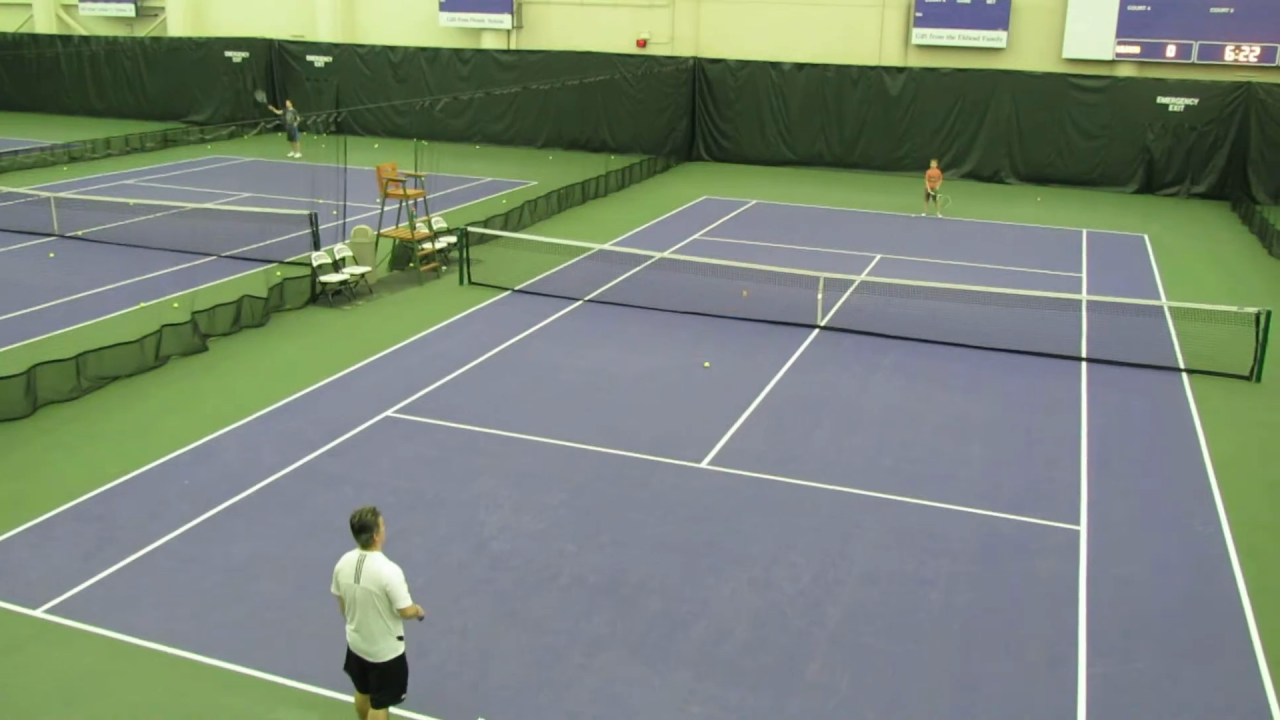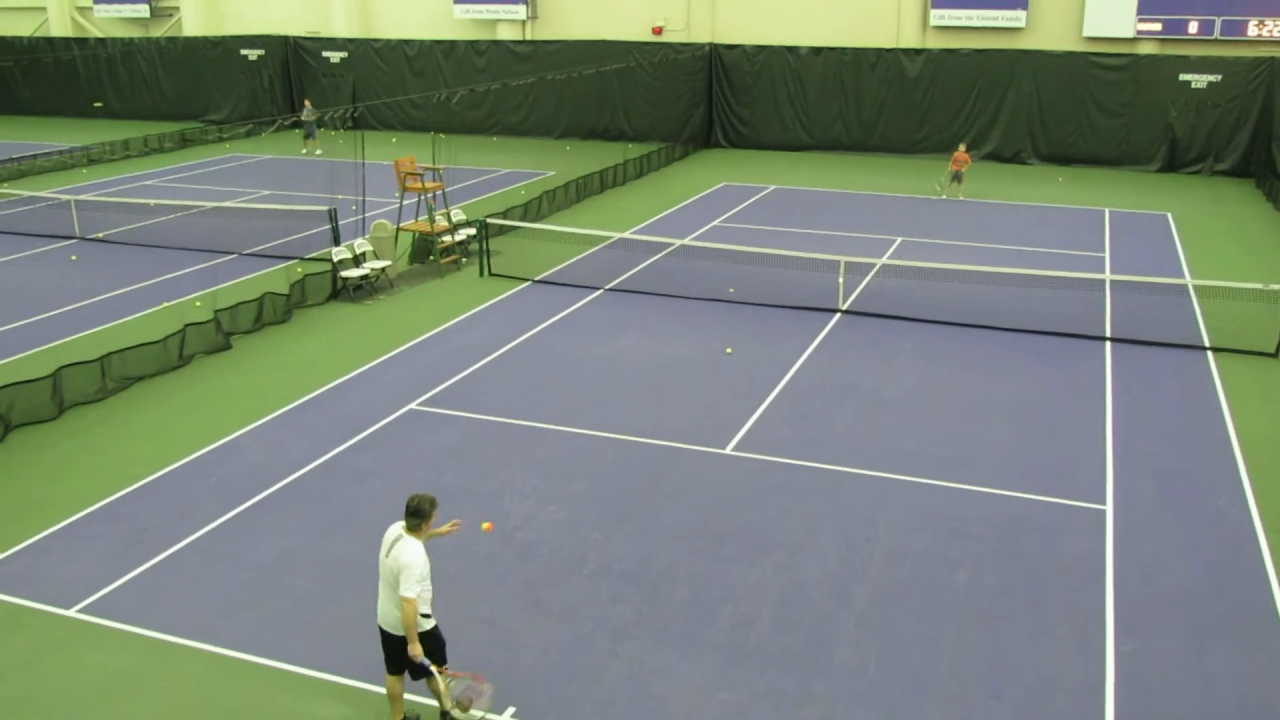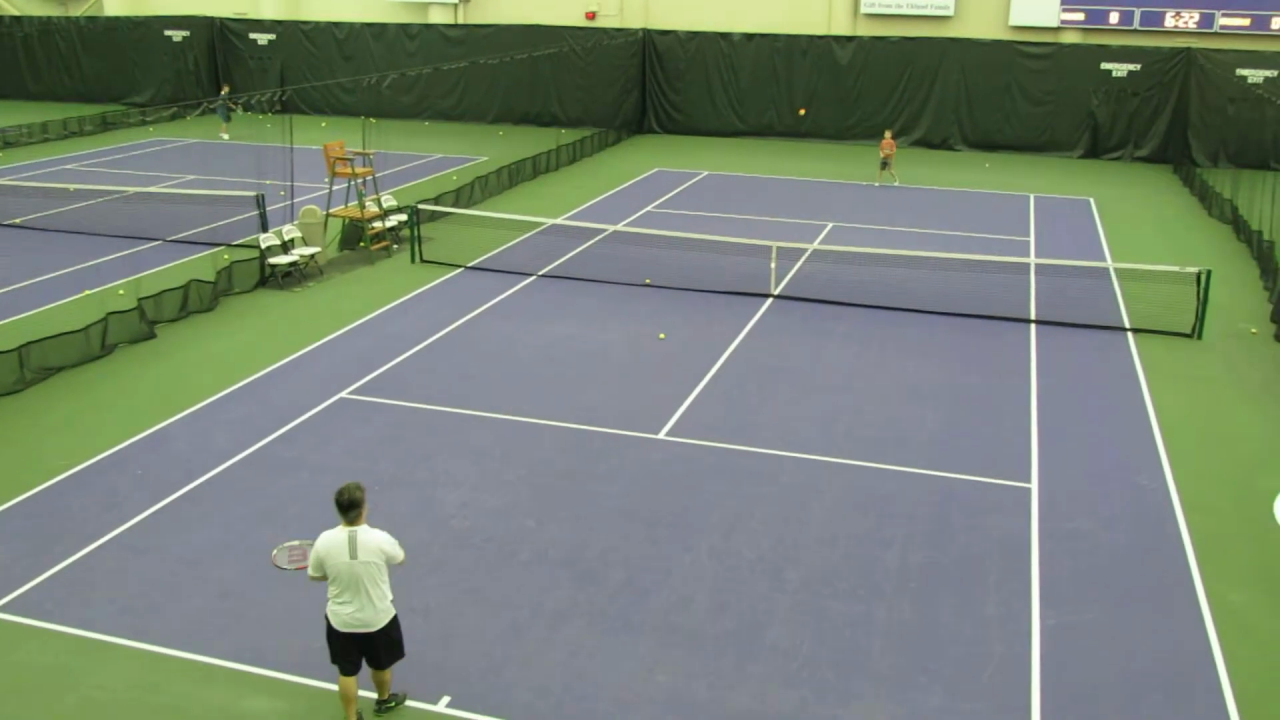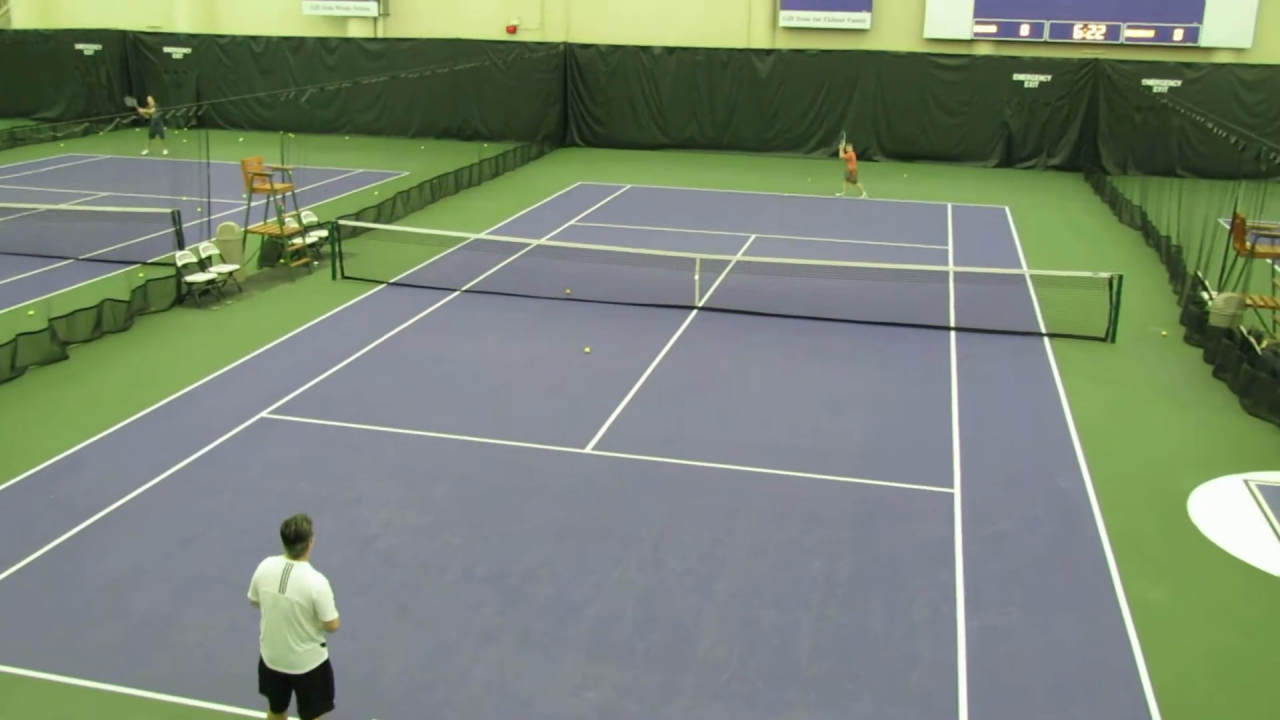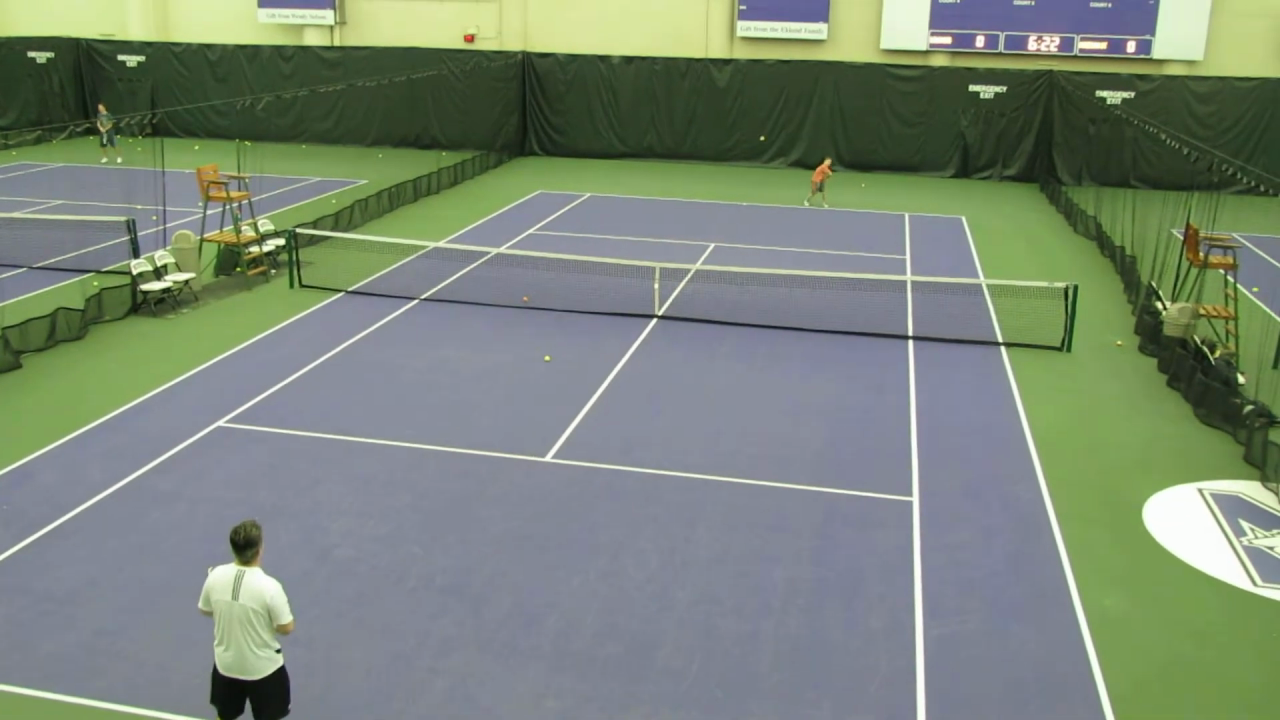
dt=1s
person 1, frame 1
left shoulder: (344, 562)
right shoulder: (388, 571)
left elbow: (342, 604)
right elbow: (406, 611)
right wrist: (419, 611)
left hip: (356, 643)
right hip: (386, 650)
left knee: (363, 692)
person 1, frame 2
left shoulder: (395, 530)
right shoulder: (414, 558)
right elbow: (407, 603)
left wrist: (438, 532)
right wrist: (413, 642)
left hip: (386, 620)
right hip: (414, 625)
left knee: (394, 672)
right knee: (435, 670)
person 1, frame 3
left shoulder: (324, 541)
right shoulder: (380, 540)
left elbow: (315, 576)
right elbow: (399, 559)
left hip: (341, 620)
right hip: (378, 618)
left knee: (347, 672)
right knee: (381, 665)
right ankle: (384, 700)
person 1, frame 4
left shoulder: (265, 567)
right shoulder: (315, 581)
left elbow: (254, 601)
right elbow: (332, 625)
left hip: (271, 656)
right hip: (307, 662)
person 1, frame 5
left shoulder: (216, 576)
right shoulder: (269, 586)
left elbow: (205, 610)
right elbow: (286, 628)
left hip: (226, 664)
right hip: (263, 668)
